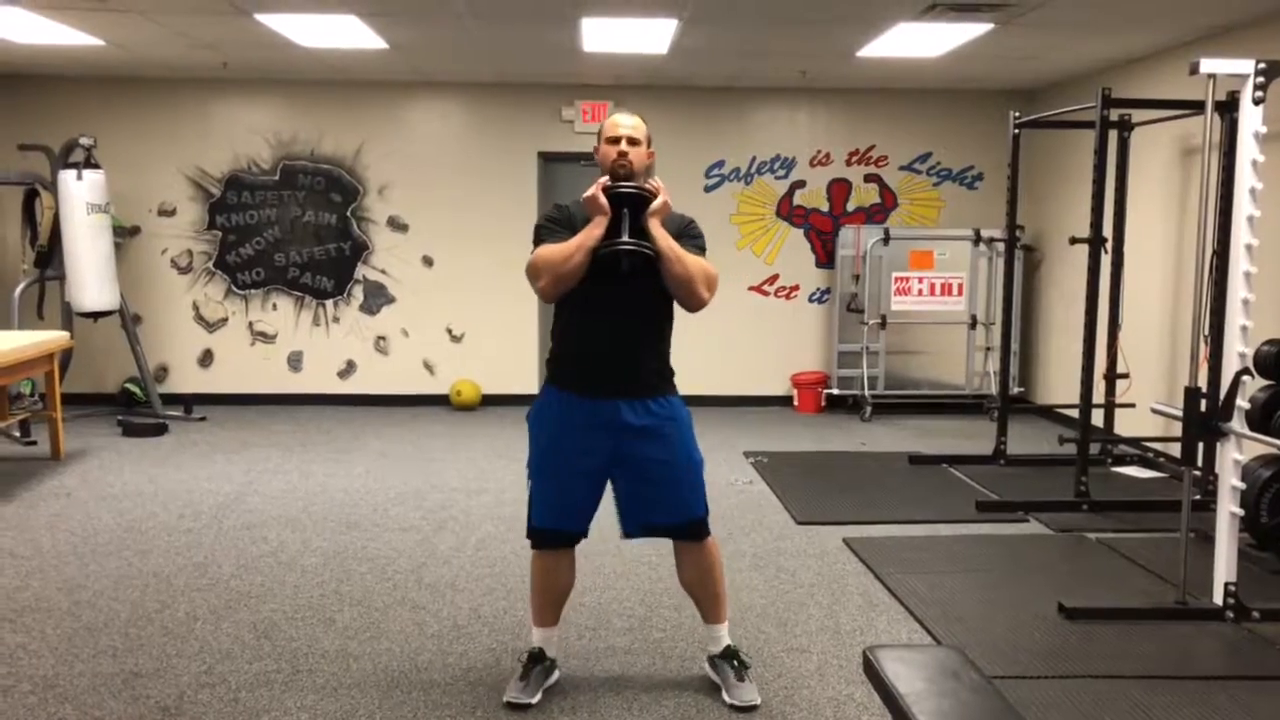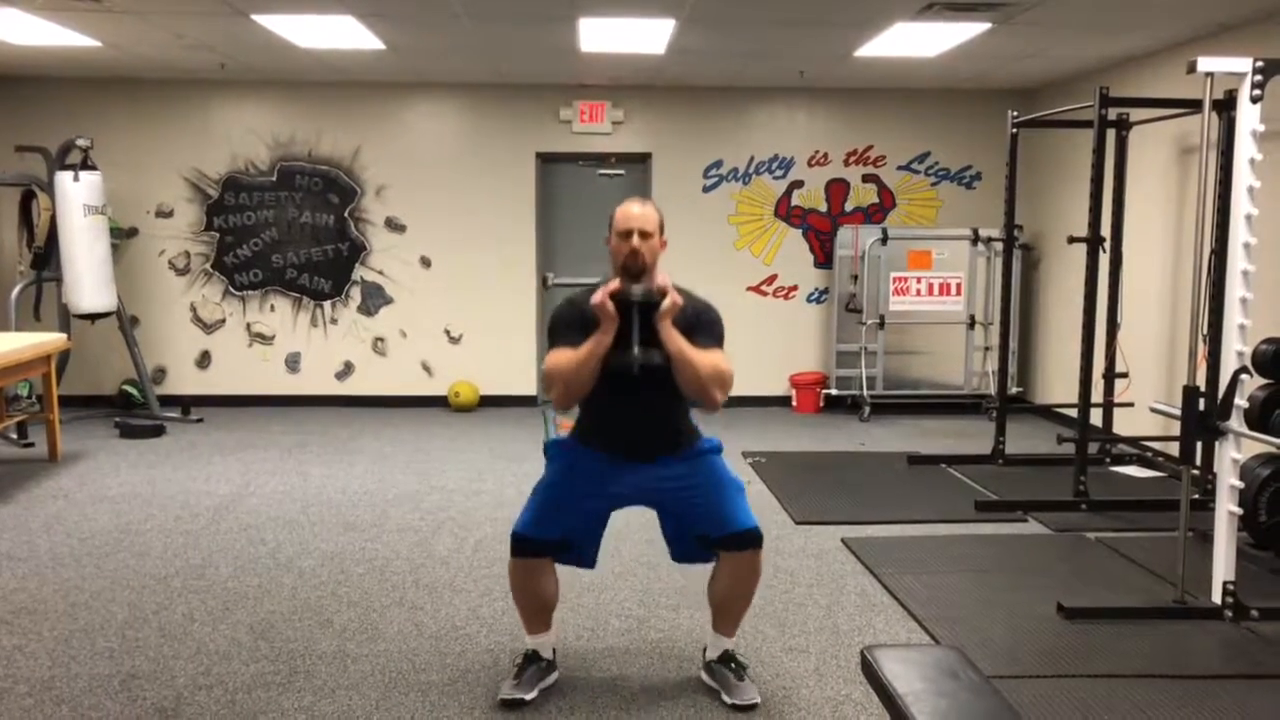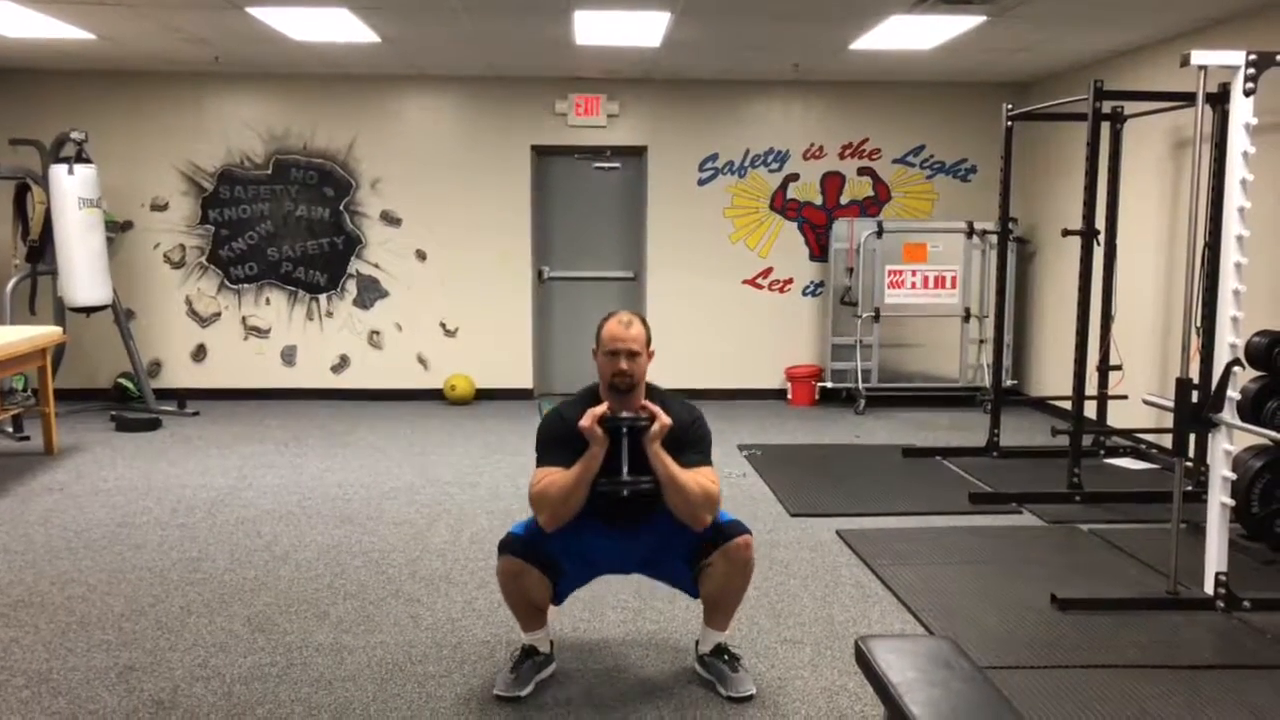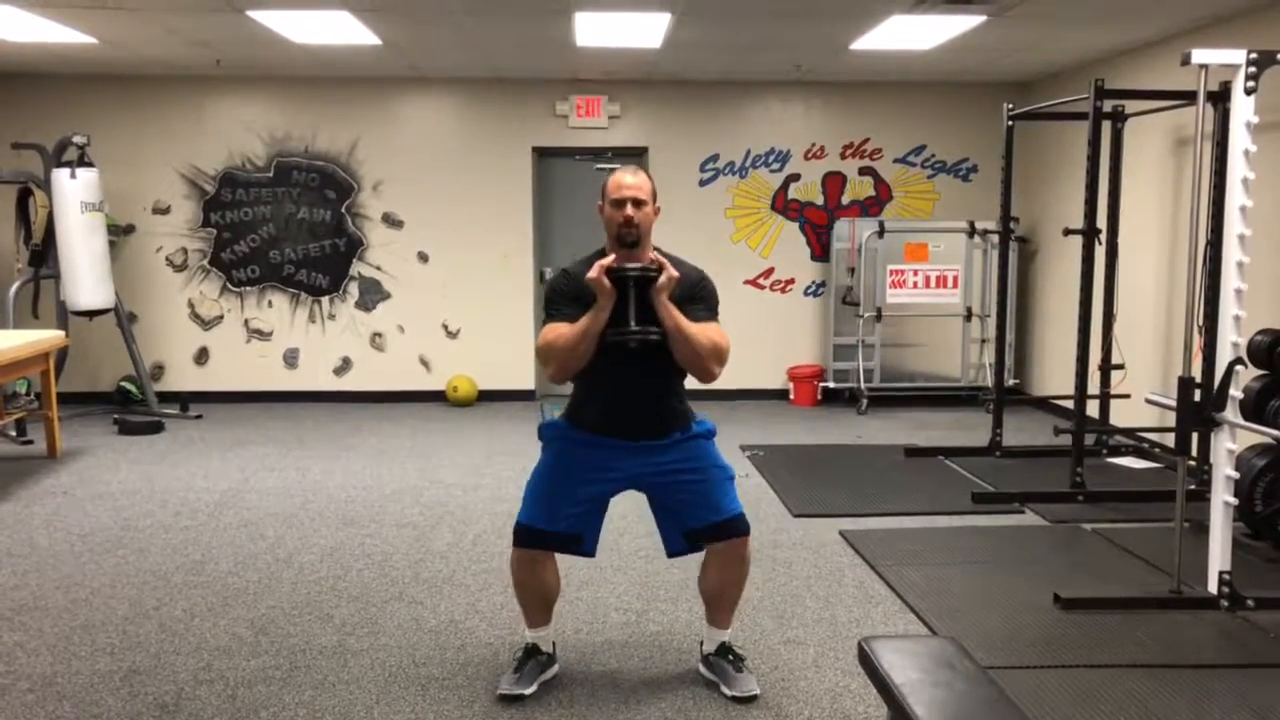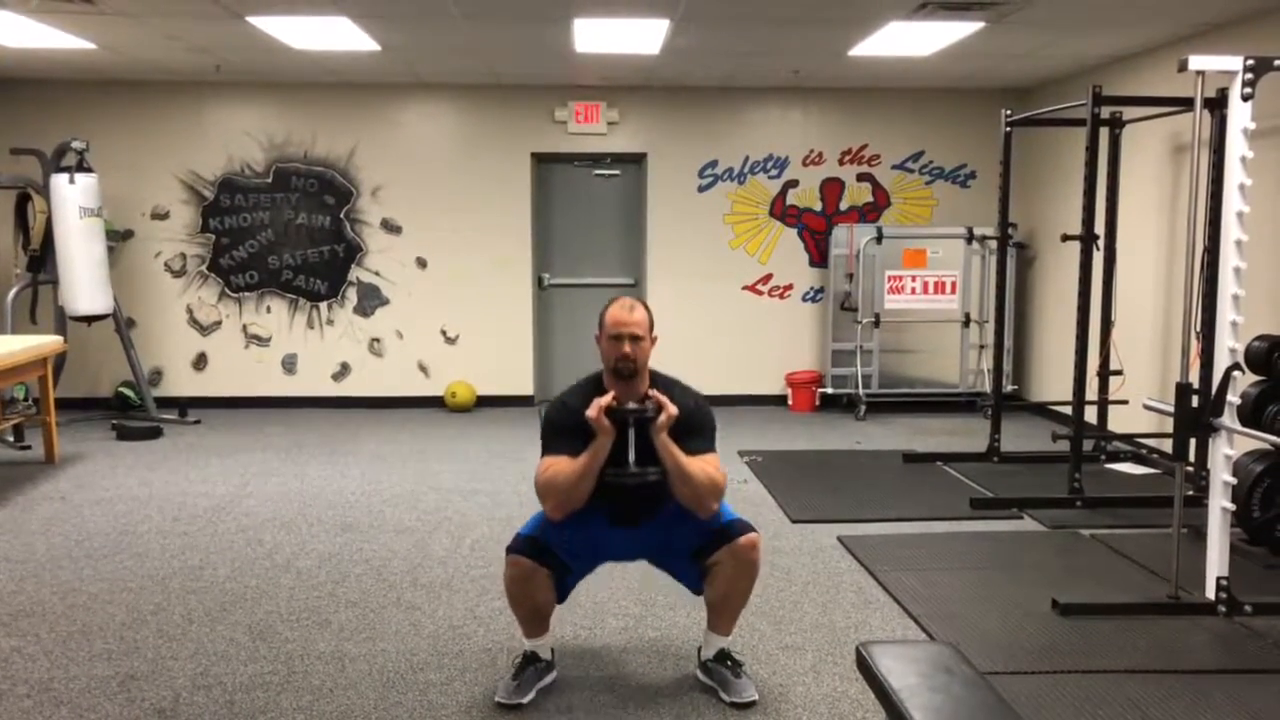
dt=1s
person 1, frame 1
left shoulder: (678, 226)
right shoulder: (565, 217)
left elbow: (698, 295)
right elbow: (546, 281)
left wrist: (654, 225)
right wrist: (597, 221)
left hip: (653, 406)
right hip: (571, 403)
left knee: (692, 528)
right knee: (552, 534)
left ankle: (721, 650)
right ankle: (542, 655)
person 1, frame 2
left shoulder: (695, 312)
right shoulder: (577, 311)
left elbow: (713, 395)
right elbow: (561, 395)
left wrist: (666, 327)
right wrist: (607, 329)
left hip: (679, 456)
right hip: (595, 455)
left knee: (743, 541)
right knee: (528, 543)
left ankle: (719, 655)
right ankle: (540, 655)
person 1, frame 3
left shoulder: (682, 418)
right shoulder: (565, 420)
left elbow: (701, 515)
right elbow: (548, 517)
left wrist: (655, 449)
right wrist: (595, 450)
left hip: (662, 532)
right hip: (584, 534)
left knee: (736, 545)
right knee: (514, 555)
left ankle: (712, 649)
right ankle: (537, 649)
person 1, frame 4
left shoulder: (689, 280)
right shoulder: (573, 281)
left elbow: (710, 367)
right elbow: (556, 368)
left wrist: (664, 302)
right wrist: (602, 305)
left hip: (674, 440)
right hip: (587, 439)
left knee: (731, 538)
right knee: (532, 541)
left ankle: (717, 648)
right ankle: (539, 649)
person 1, frame 5
left shoulder: (685, 405)
right shoulder: (570, 409)
left elbow: (708, 503)
right elbow: (555, 505)
left wrist: (661, 437)
right wrist: (602, 439)
left hip: (666, 517)
right hip: (589, 519)
left knee: (743, 544)
right knee: (522, 560)
left ankle: (714, 654)
right ankle: (538, 655)
